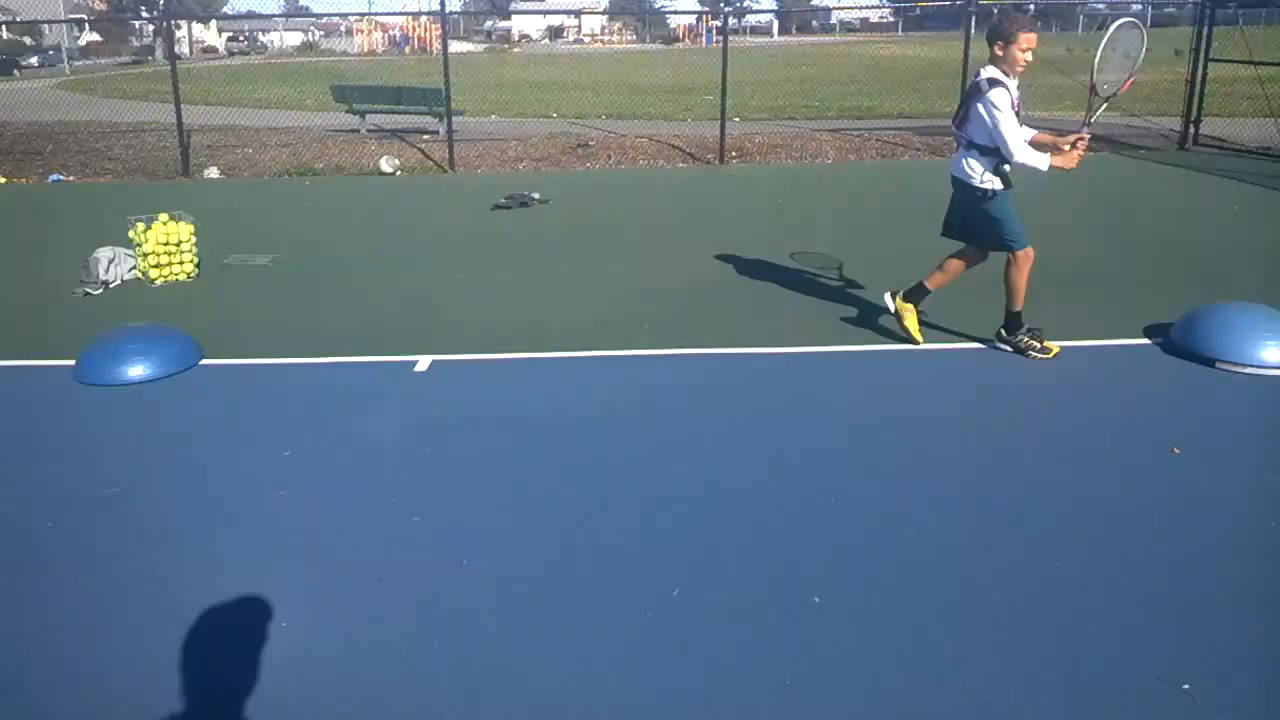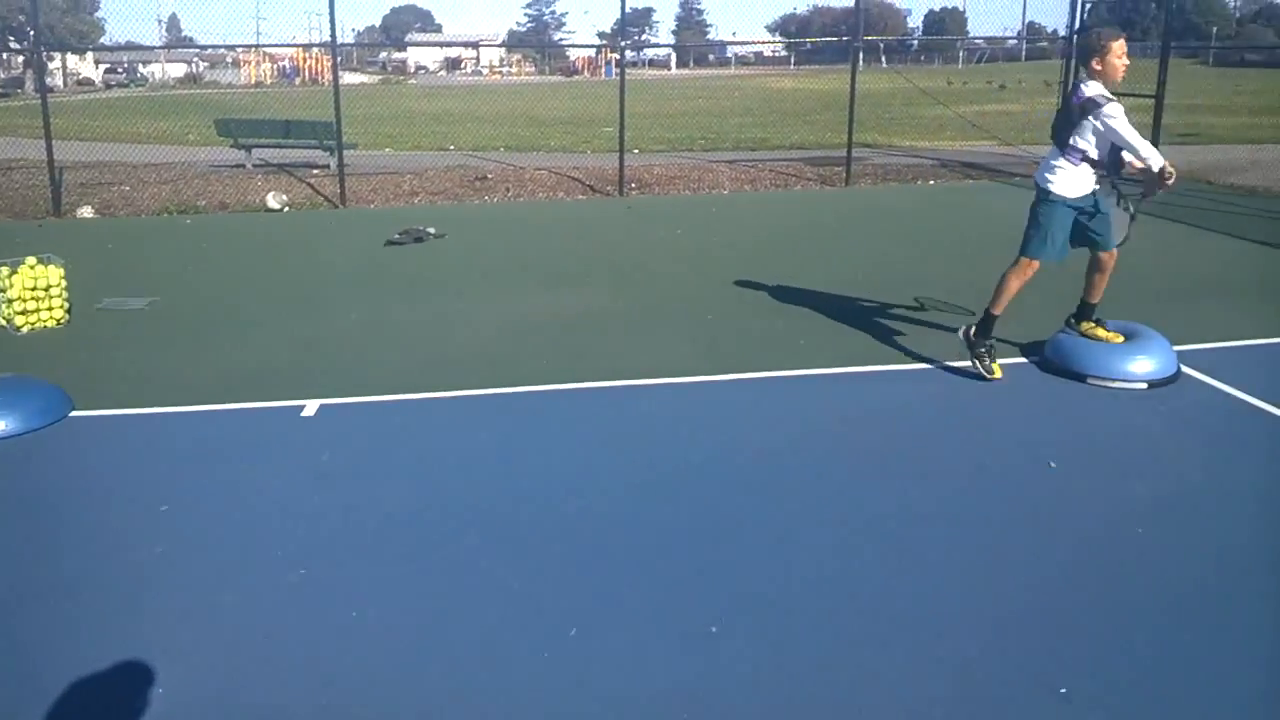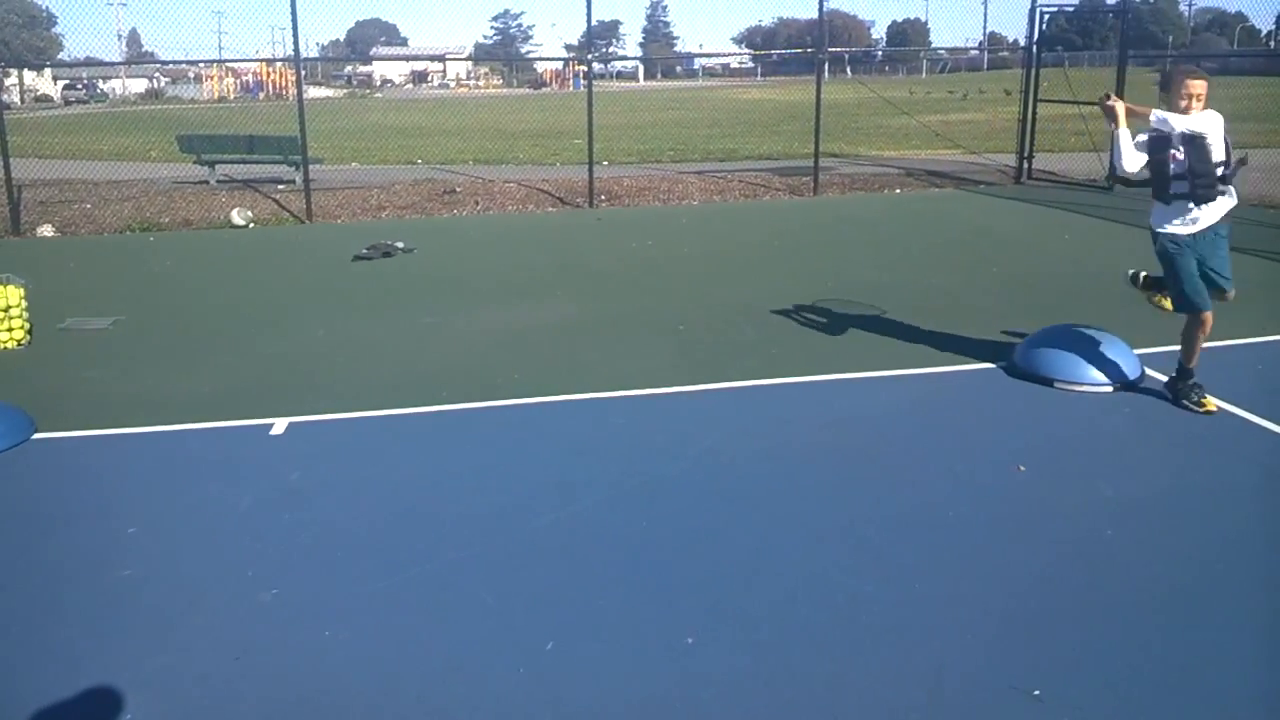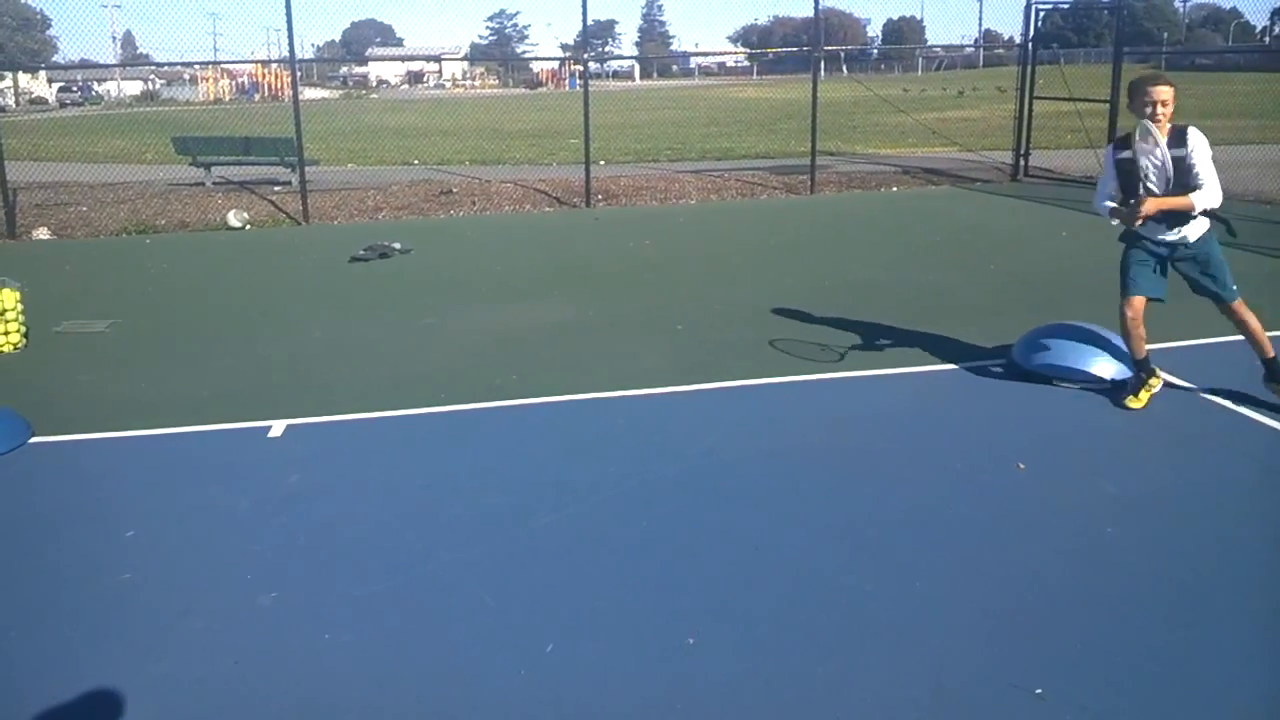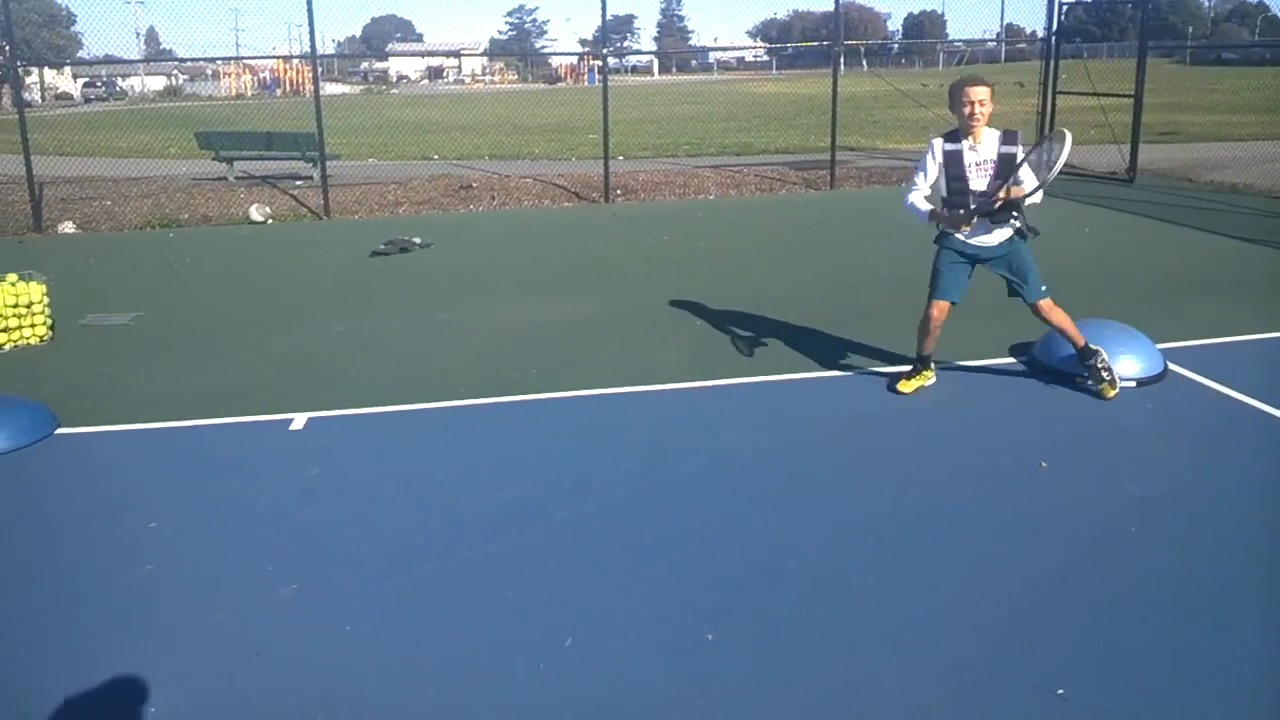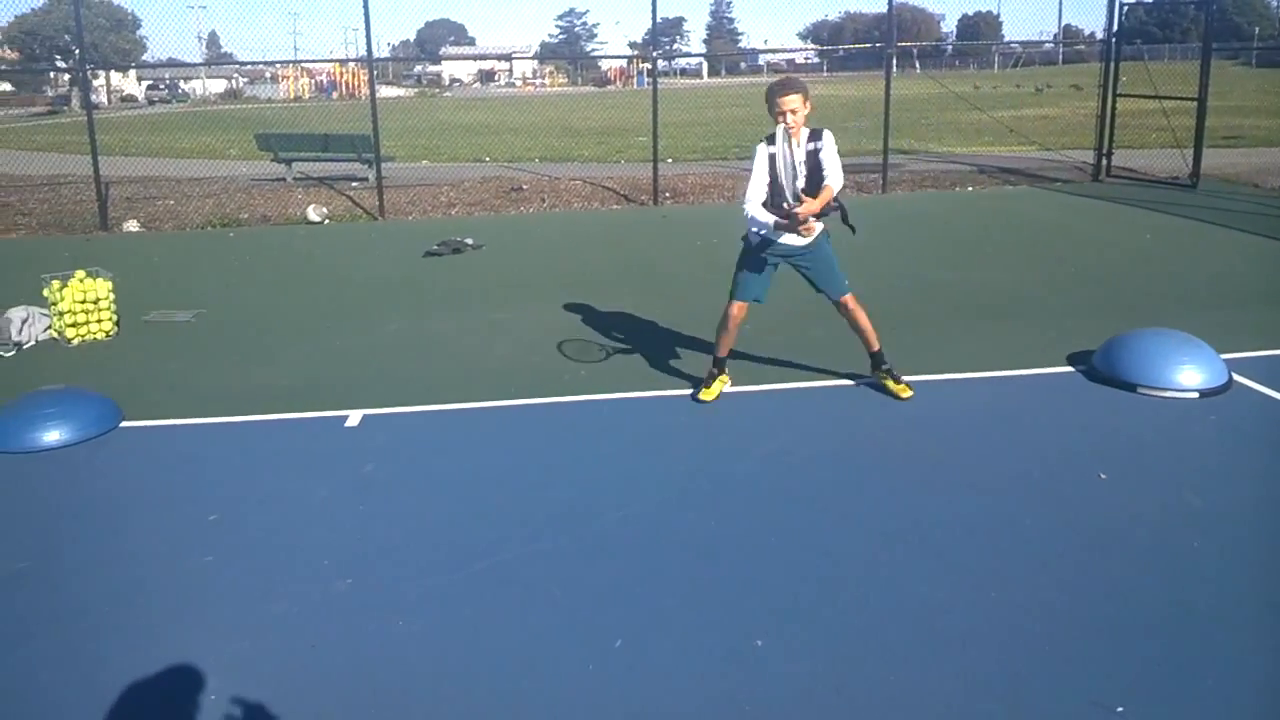
dt=0.5s
person 1, frame 1
left shoulder: (1002, 82)
right shoulder: (994, 92)
left elbow: (1014, 133)
right elbow: (1015, 153)
left wrist: (1061, 141)
right wrist: (1060, 161)
left hip: (974, 179)
right hip: (980, 185)
left knee: (975, 253)
right knee: (1023, 254)
left ankle: (906, 299)
right ankle: (1014, 331)
person 1, frame 2
left shoulder: (1084, 91)
right shoulder: (1106, 109)
right elbow: (1136, 144)
left wrist: (1131, 162)
right wrist: (1162, 167)
left hip: (1084, 189)
right hip: (1059, 192)
left knee: (1106, 256)
right knee: (1028, 265)
left ankle: (1083, 318)
right ankle: (980, 333)
person 1, frame 3
left shoulder: (1212, 122)
right shoulder: (1150, 139)
left elbow: (1179, 123)
right elbow: (1128, 166)
left wrist: (1129, 108)
right wrist: (1119, 122)
left hip: (1213, 225)
right hip: (1174, 234)
left knee: (1223, 293)
right knee: (1203, 316)
left ankle: (1150, 281)
right ankle: (1183, 380)
person 1, frame 4
left shoulder: (1191, 139)
right shoulder: (1118, 151)
left elbow: (1212, 195)
right elbow: (1102, 200)
left wrist: (1158, 203)
right wrist: (1121, 214)
left hip: (1194, 237)
right hip: (1145, 239)
left knee: (1235, 309)
right knee: (1130, 313)
right ankle: (1145, 375)
person 1, frame 5
left shoulder: (1009, 143)
right shoulder: (941, 147)
left elbow: (1034, 189)
right elbow: (914, 196)
left wrist: (1012, 196)
right wrist: (937, 216)
left hip: (1004, 239)
right hip: (958, 242)
left knee: (1044, 308)
right knee: (935, 313)
left ankle: (1091, 358)
right ankle: (923, 367)
person 1, frame 6
left shoulder: (821, 139)
right shoulder: (765, 150)
left elbow: (832, 180)
right elbow: (751, 207)
left wrist: (814, 206)
right wrist: (785, 224)
left hip: (809, 240)
right hip: (766, 241)
left knee: (847, 304)
right knee: (735, 310)
left ankle: (882, 367)
right ankle: (719, 370)
